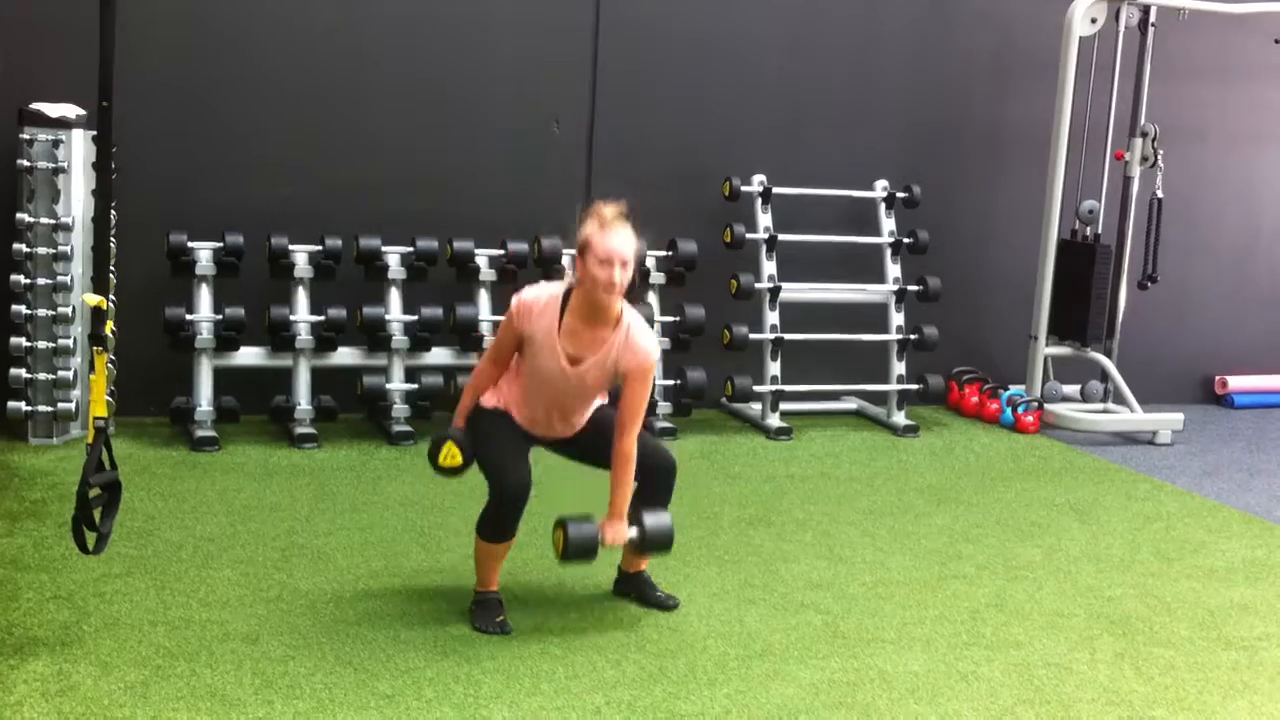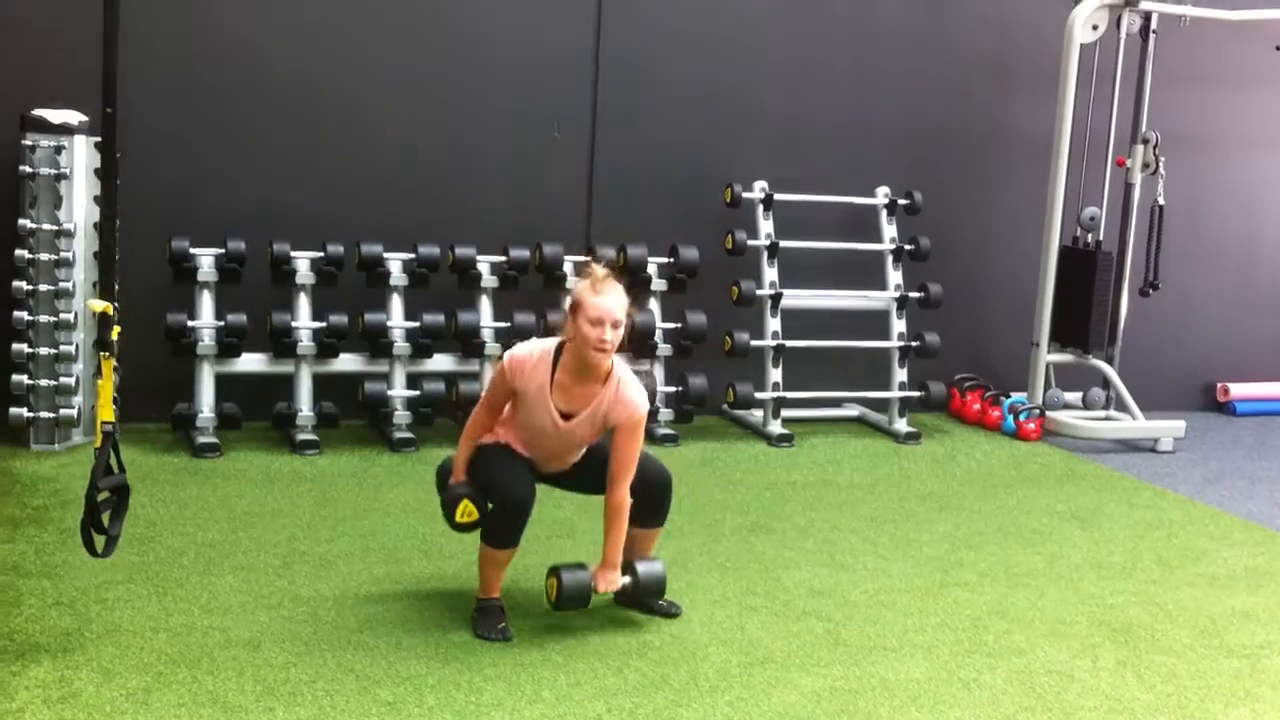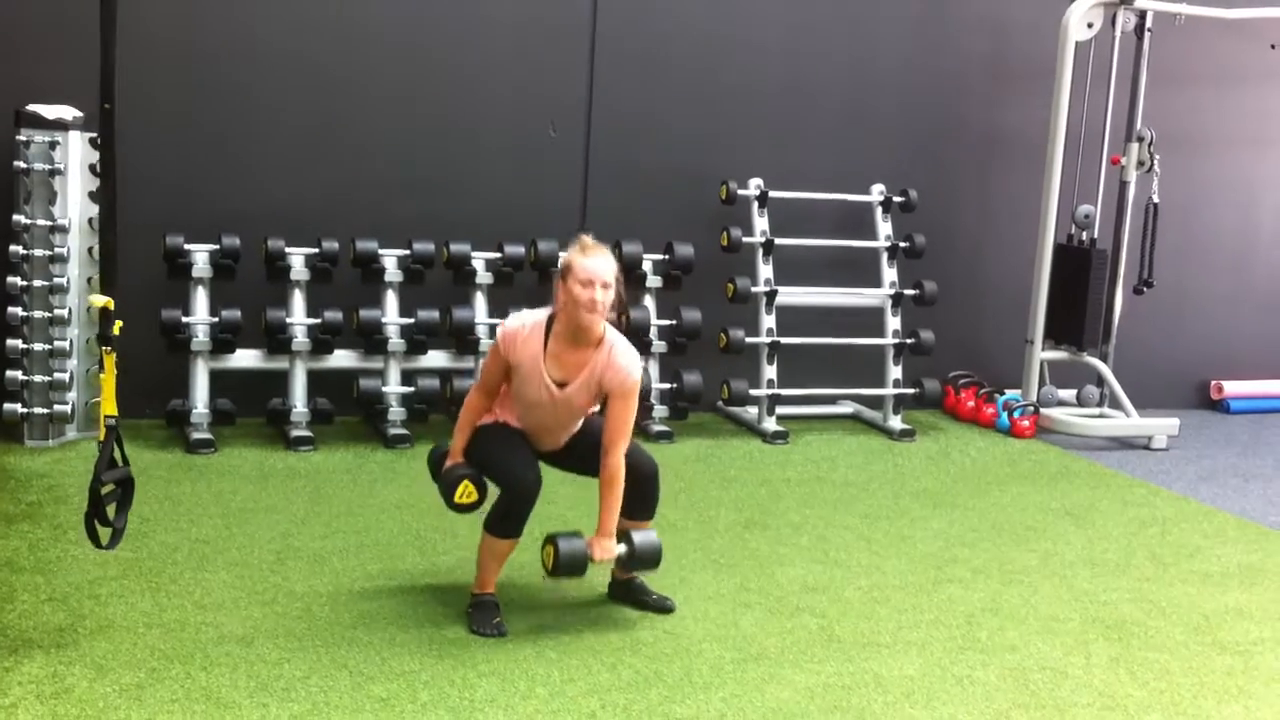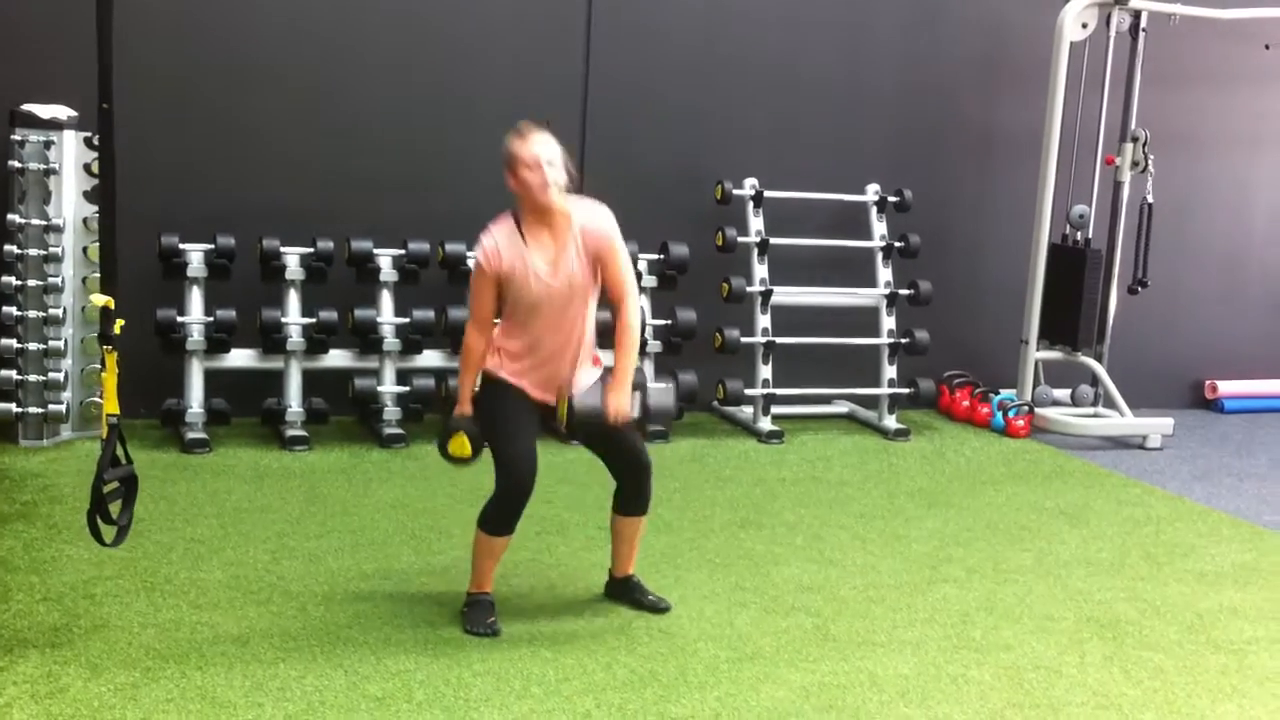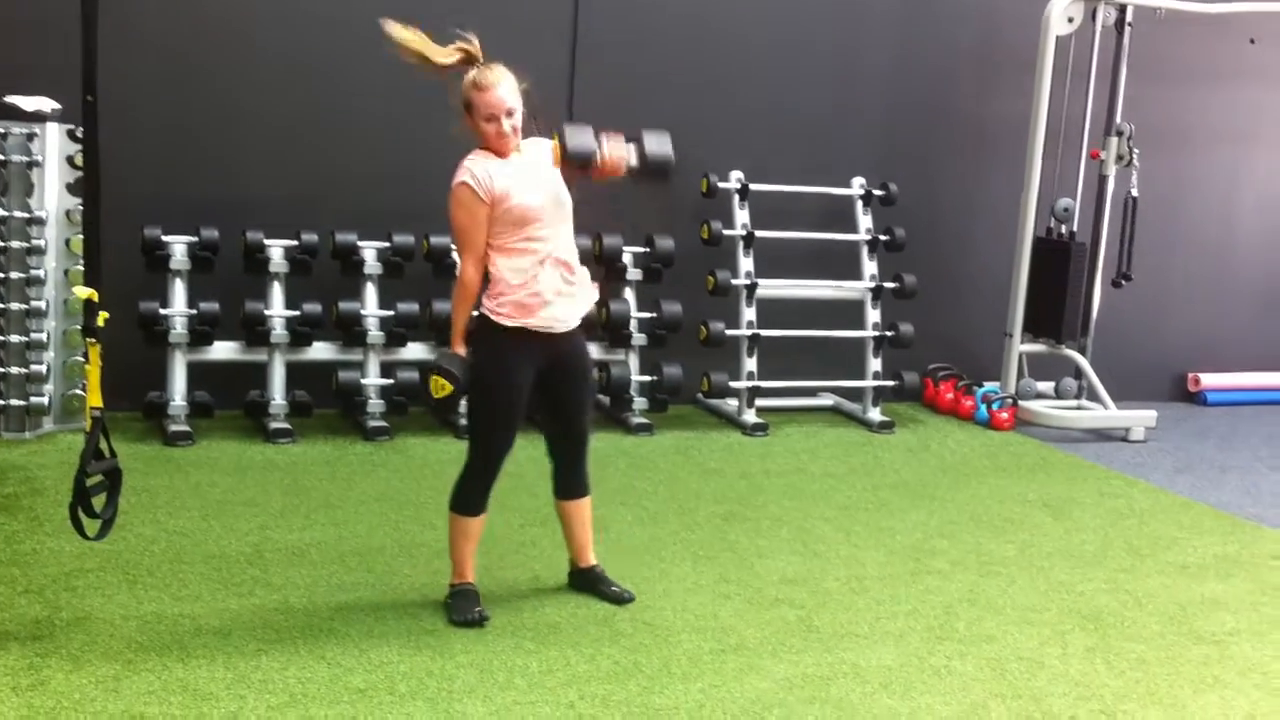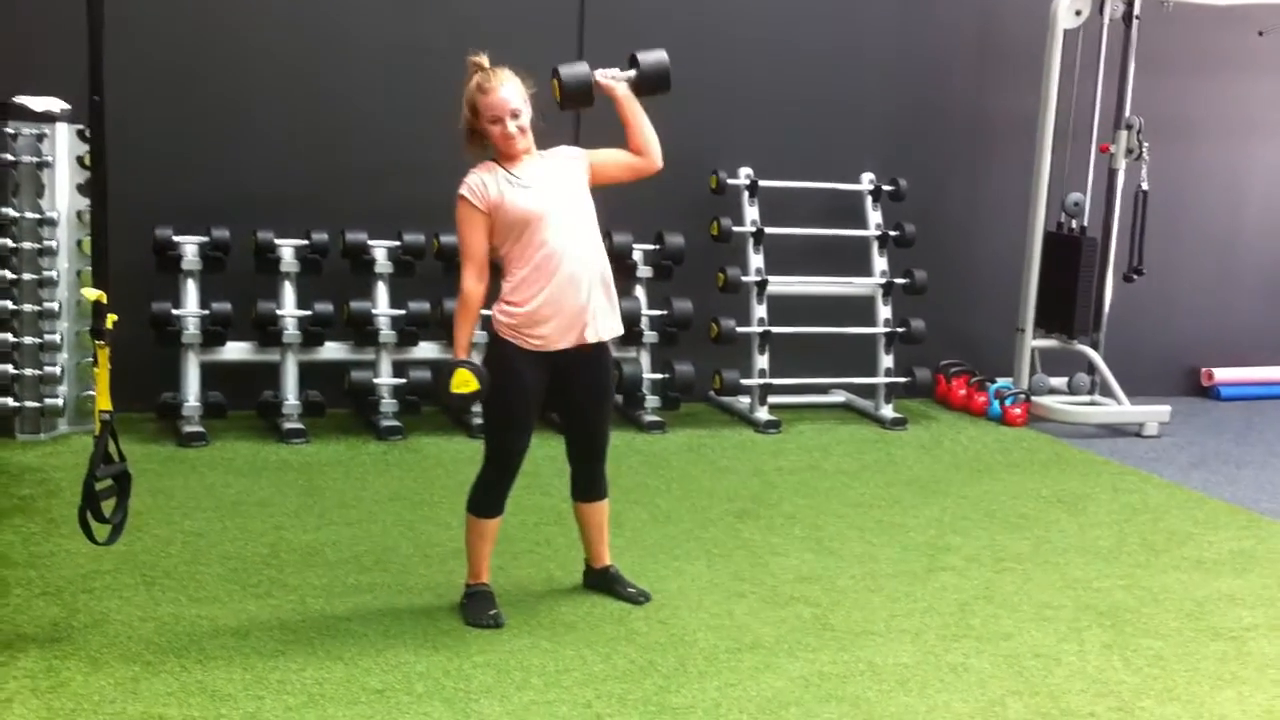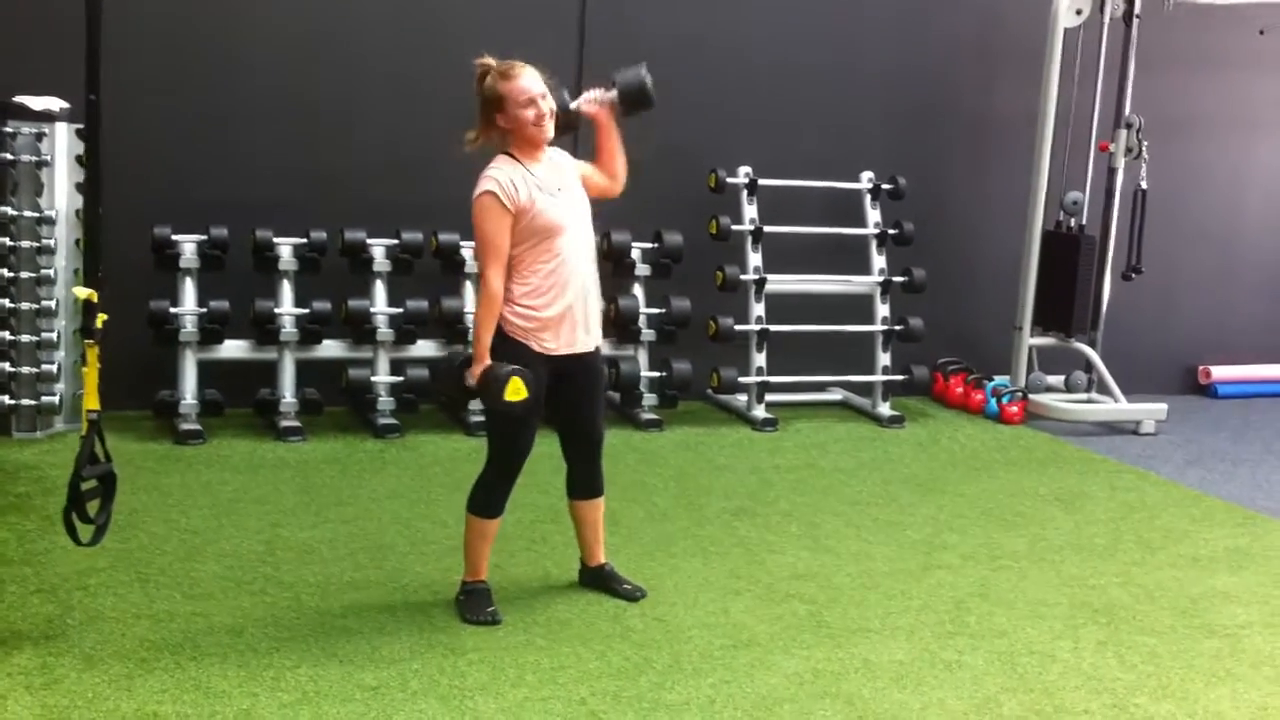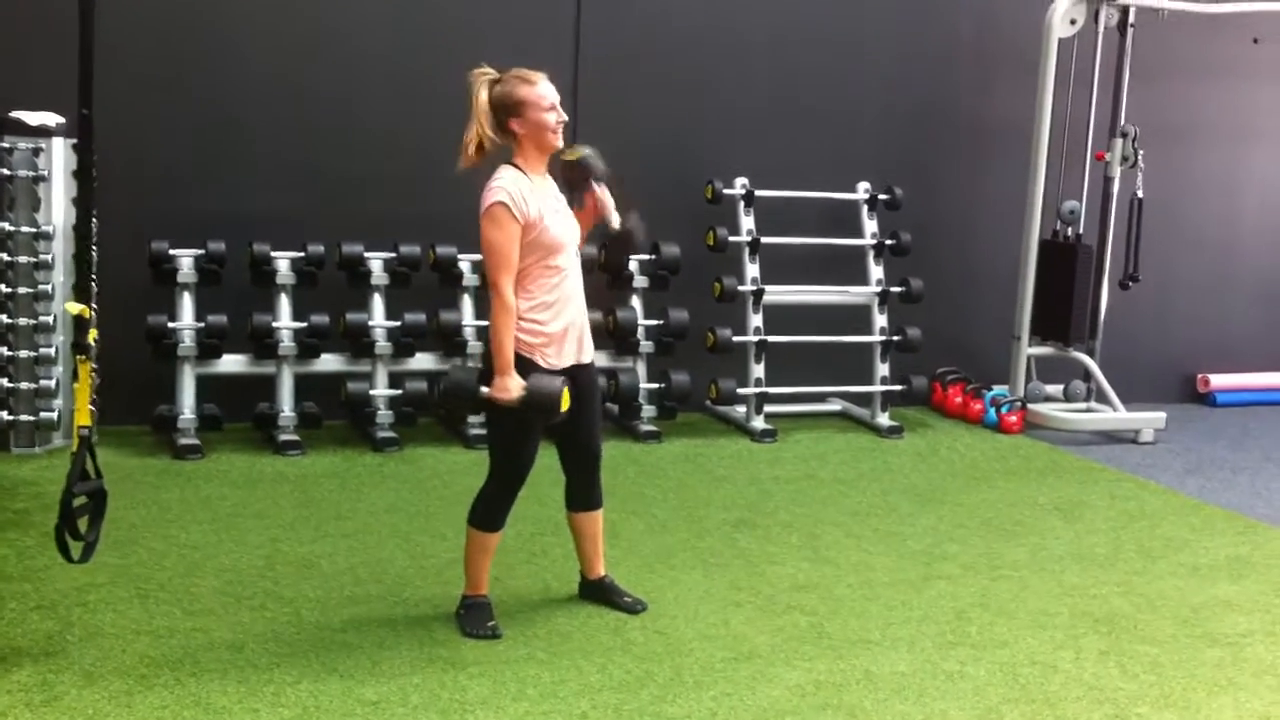
dt=0.3s
person 1, frame 1
left shoulder: (639, 342)
right shoulder: (533, 304)
left elbow: (626, 440)
right elbow: (493, 363)
left wrist: (617, 518)
right wrist: (460, 422)
left hip: (578, 422)
right hip: (505, 415)
left knee: (659, 467)
right knee: (511, 485)
left ankle: (631, 576)
right ankle: (486, 593)
person 1, frame 2
left shoulder: (629, 396)
right shoulder: (524, 360)
left elbow: (619, 489)
right elbow: (487, 412)
left wrist: (611, 565)
right wrist: (458, 470)
left hip: (572, 459)
right hip: (506, 450)
left knee: (655, 482)
right knee: (515, 495)
left ankle: (631, 587)
right ankle: (487, 601)
person 1, frame 3
left shoulder: (620, 359)
right shoulder: (518, 333)
left elbow: (613, 451)
right elbow: (482, 394)
left wrist: (606, 534)
right wrist: (456, 453)
left hip: (568, 430)
right hip: (503, 429)
left knee: (642, 472)
right knee: (522, 484)
left ankle: (625, 580)
right ankle: (483, 596)
person 1, frame 4
left shoulder: (593, 221)
right shoulder: (497, 245)
left elbow: (627, 305)
right elbow: (479, 330)
left wrist: (621, 383)
right wrist: (465, 400)
left hip: (579, 376)
right hip: (512, 382)
left knee: (636, 466)
right knee: (517, 479)
left ankle: (622, 578)
right ankle: (478, 596)
person 1, frame 5
left shoulder: (540, 150)
right shoulder: (475, 174)
left elbow: (605, 169)
right elbow: (470, 267)
left wrist: (614, 155)
right wrist: (457, 340)
left hip: (567, 328)
right hip: (510, 334)
left knee: (573, 452)
right knee: (486, 459)
left ankle: (585, 568)
right ankle: (463, 584)
person 1, frame 6
left shoulder: (568, 161)
right shoulder: (480, 186)
left elbow: (648, 160)
right elbow: (472, 278)
left wrist: (620, 95)
right wrist: (459, 354)
left hip: (588, 340)
right hip: (522, 346)
left knee: (590, 458)
right knee: (501, 466)
left ankle: (599, 567)
right ankle: (477, 587)
person 1, frame 7
left shoulder: (560, 161)
right shoulder: (499, 182)
left elbow: (613, 183)
right elbow: (492, 277)
left wrist: (605, 121)
right wrist: (481, 356)
left hip: (580, 340)
right hip: (524, 345)
left knee: (587, 454)
right knee: (505, 464)
left ankle: (595, 565)
right ankle: (474, 583)
person 1, frame 8
left shoulder: (547, 180)
right shoulder: (506, 192)
right elbow: (503, 288)
left wrist: (595, 209)
right wrist: (503, 372)
left hip: (574, 352)
right hip: (528, 360)
left knee: (586, 466)
right knee: (507, 479)
left ankle: (594, 578)
right ankle: (474, 598)
